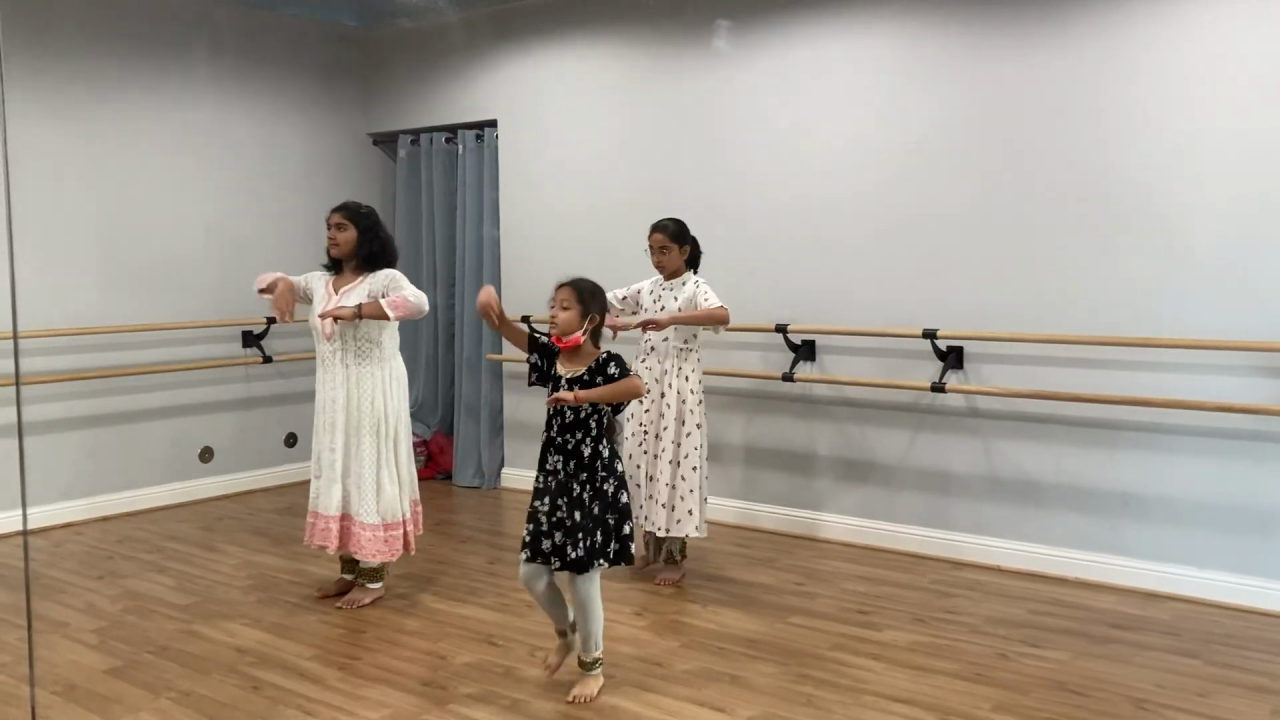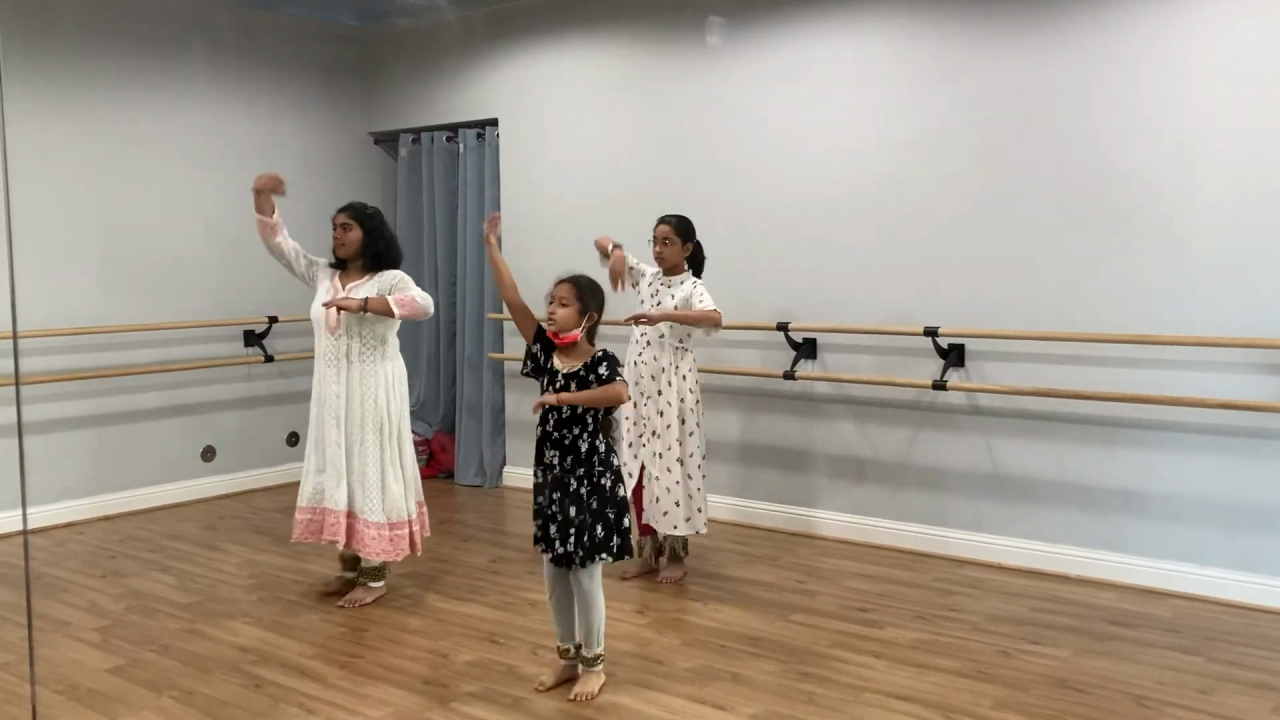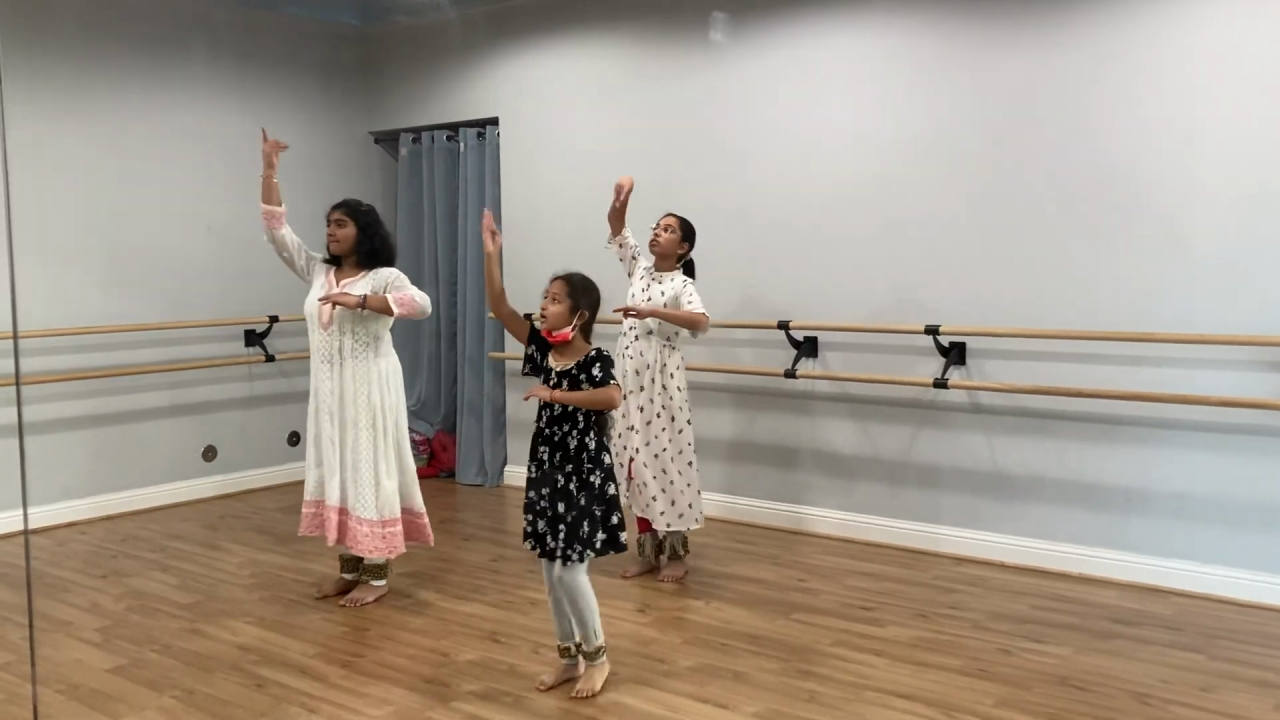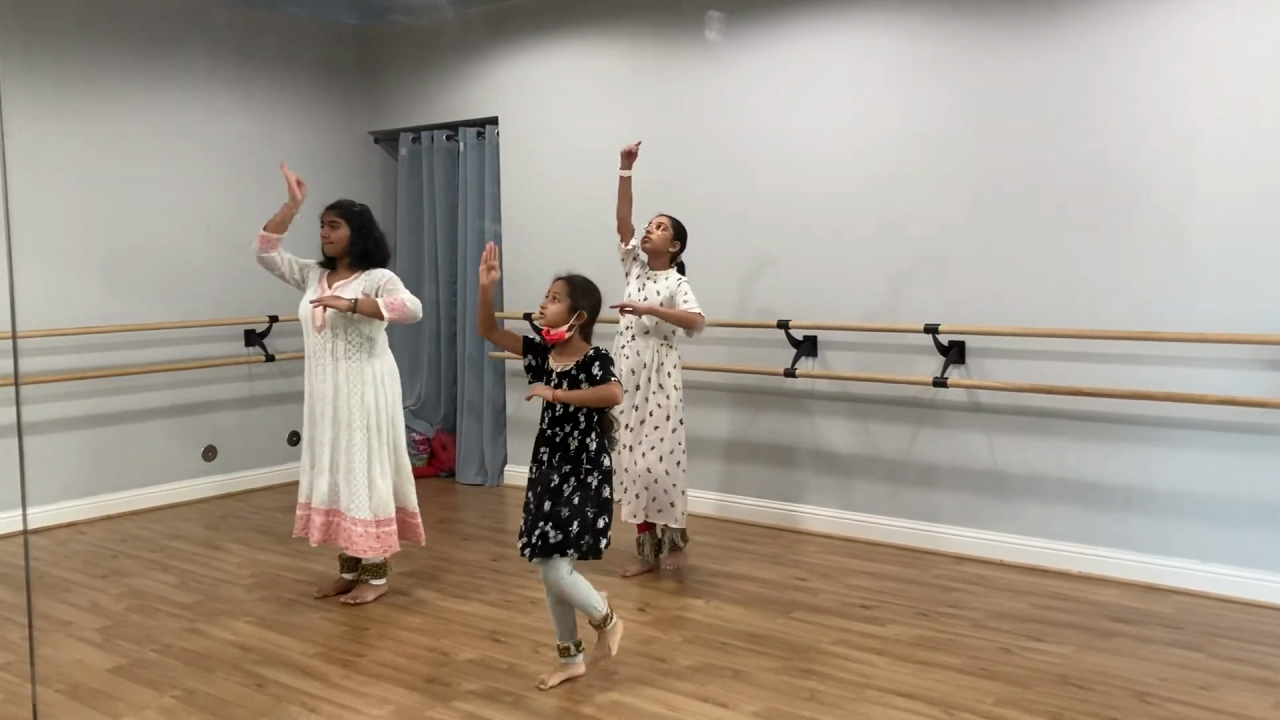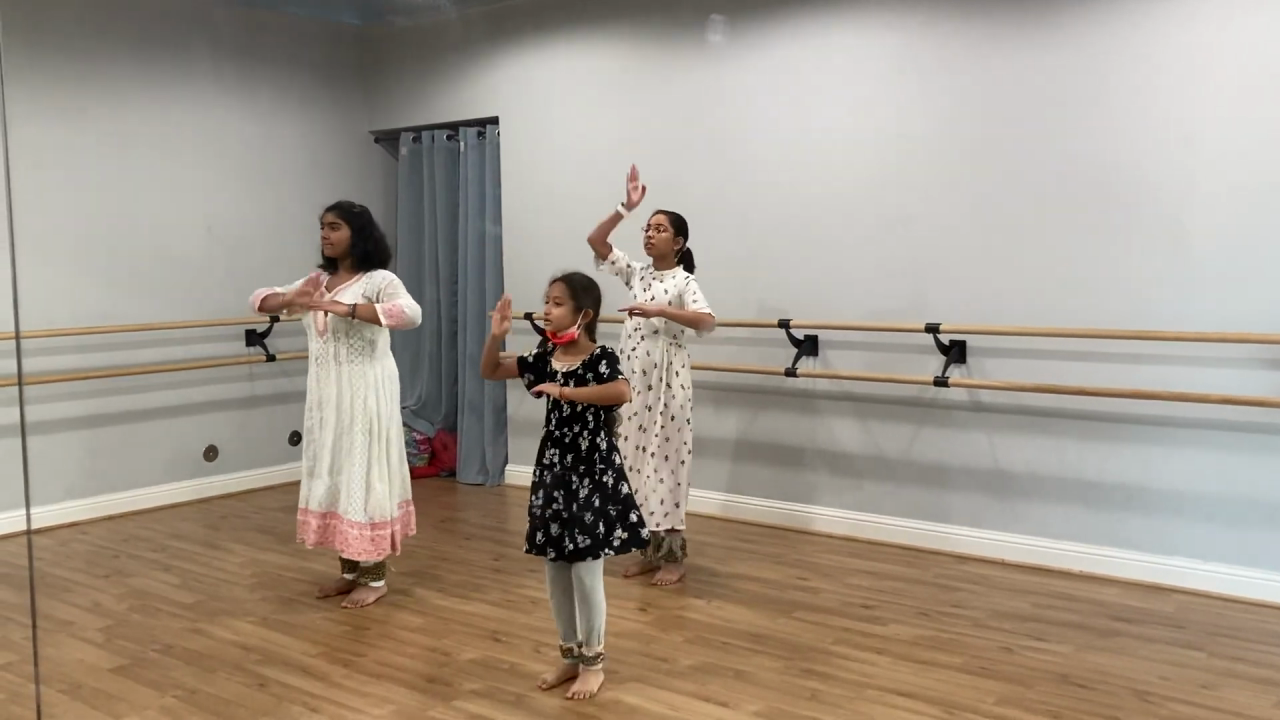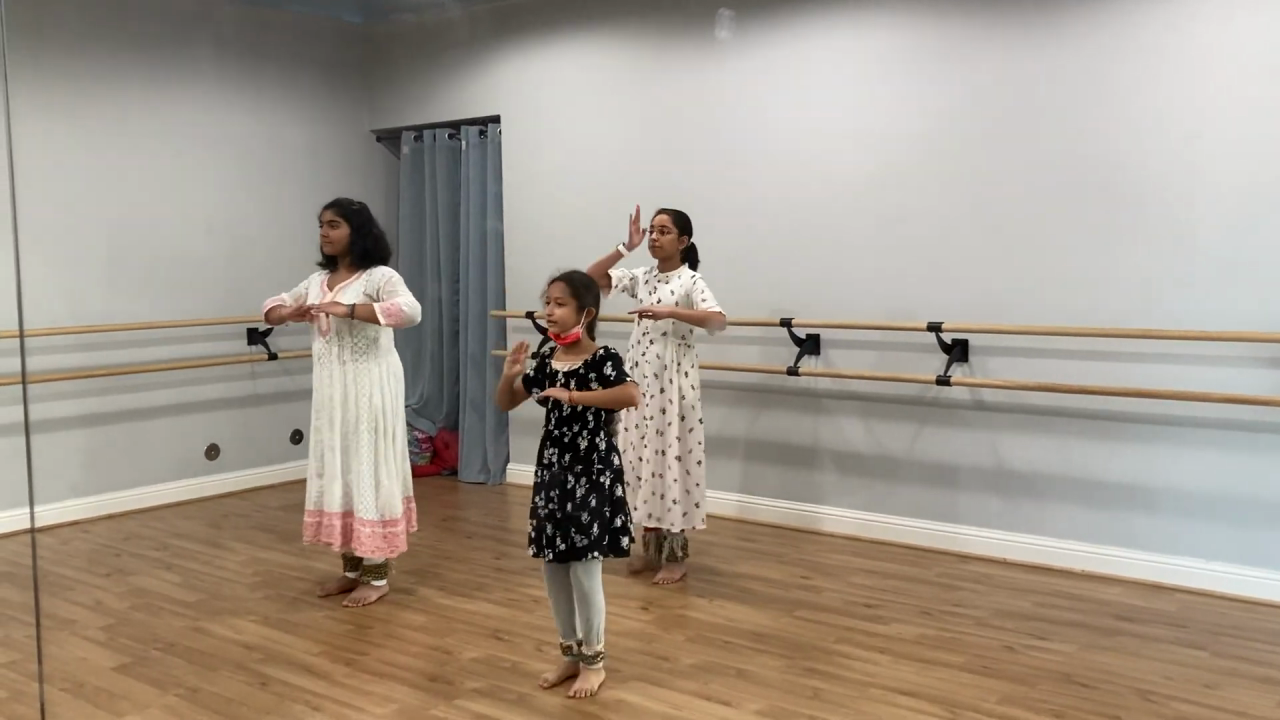
dt=0.3s
person 1, frame 1
left shoulder: (606, 363)
right shoulder: (548, 354)
left elbow: (637, 387)
right elbow: (503, 326)
left wrist: (579, 395)
right wrist: (491, 303)
left hip: (594, 482)
right hip: (553, 478)
left knee: (583, 580)
right knee: (533, 574)
left ankle: (591, 668)
right ankle: (566, 629)
person 1, frame 2
left shoulder: (602, 362)
right shoulder: (543, 350)
left elbow: (621, 394)
right elbow: (513, 303)
left wrist: (562, 397)
right wrist: (493, 249)
left hip: (591, 478)
right hip: (551, 476)
left knee: (584, 577)
right knee: (554, 575)
left ankle: (593, 665)
right ankle: (568, 657)
person 1, frame 3
left shoulder: (595, 360)
right shoulder: (539, 347)
left elbow: (613, 398)
right elbow: (499, 307)
left wrist: (555, 394)
right wrist: (491, 254)
left hip: (583, 474)
right hip: (546, 472)
left knee: (569, 571)
right knee: (551, 571)
left ankle: (596, 657)
right ankle: (569, 657)
person 1, frame 4
left shoulder: (595, 359)
right shoulder: (542, 352)
left elbow: (613, 394)
right elbow: (487, 331)
left wrist: (557, 394)
right wrist: (486, 287)
left hip: (583, 475)
right hip: (547, 470)
left knee: (557, 570)
right knee: (547, 568)
left ankle: (606, 619)
right ankle: (570, 657)
person 1, frame 5
left shoulder: (601, 357)
right shoulder: (543, 357)
left elbow: (622, 392)
right elbow: (489, 372)
left wrist: (564, 391)
right wrist: (496, 335)
left hip: (593, 472)
right hip: (553, 469)
left knee: (585, 571)
right knee: (556, 570)
left ankle: (593, 663)
right ankle: (570, 657)
person 1, frame 6
left shoulder: (603, 358)
right shoulder: (545, 359)
left elbow: (631, 395)
right elbow: (506, 404)
left wrist: (572, 396)
right wrist: (511, 375)
left hip: (592, 472)
right hip: (553, 469)
left knee: (584, 571)
right knee: (553, 568)
left ankle: (593, 662)
right ankle: (570, 655)
person 2, frame 1
left shoulder: (385, 279)
right shoulder: (319, 282)
left elbow: (418, 303)
right elbow: (269, 281)
left wrist: (357, 311)
right wrist: (281, 285)
left hip: (373, 394)
right hip: (334, 396)
left knee: (370, 474)
right knee: (337, 474)
left ankle: (373, 578)
right ankle: (349, 571)
person 2, frame 2
left shoulder: (390, 281)
right shoulder: (321, 275)
left elbow: (424, 306)
right elbow: (277, 242)
left wrist: (363, 305)
right wrist: (261, 197)
left hip: (374, 395)
right hip: (332, 397)
left knee: (372, 478)
right knee: (335, 477)
left ankle: (374, 578)
right ankle: (350, 567)
person 2, frame 3
left shoulder: (385, 277)
right shoulder: (316, 272)
left elbow: (421, 305)
right elbow: (276, 230)
left wrist: (359, 301)
right wrist: (269, 168)
left hip: (369, 391)
right hip: (328, 392)
left knee: (369, 474)
right knee: (334, 475)
left ankle: (376, 576)
right ankle: (349, 570)
person 2, frame 4
left shoulder: (377, 277)
right shoulder: (313, 274)
left elbow: (410, 308)
right elbow: (266, 253)
left wrist: (350, 303)
right wrist: (291, 207)
left hip: (365, 391)
right hip: (325, 393)
left knee: (365, 474)
right knee: (333, 473)
left ankle: (375, 573)
right ankle: (348, 569)
person 2, frame 5
left shoulder: (380, 280)
right shoulder: (317, 283)
left elbow: (411, 314)
right elbow: (260, 301)
left wrist: (350, 309)
right wrist: (292, 300)
left hip: (366, 392)
right hip: (326, 394)
left knee: (363, 475)
right knee: (332, 474)
left ankle: (375, 576)
right ankle: (350, 569)
person 2, frame 6
left shoulder: (380, 277)
right shoulder: (317, 281)
left elbow: (410, 311)
right elbow: (271, 307)
left wrist: (349, 310)
right wrist: (290, 313)
left hip: (370, 390)
right hip: (330, 393)
left knee: (369, 471)
right knee: (334, 472)
left ankle: (377, 576)
right ankle: (352, 568)
person 3, frame 1
left shoulder: (695, 288)
right shoulder: (645, 289)
left elbow: (722, 316)
left wrist: (671, 319)
right wrist: (610, 320)
left hip: (679, 383)
right hip: (646, 382)
left knee: (675, 463)
right knee: (643, 461)
left ankle: (674, 556)
right ankle: (651, 542)
person 3, frame 2
left shoulder: (691, 287)
right shoulder: (646, 276)
left elbow: (714, 318)
right elbow: (604, 245)
left wrist: (664, 315)
right wrist: (615, 257)
left hip: (673, 385)
right hip: (638, 383)
left knee: (669, 463)
right knee: (638, 465)
left ankle: (675, 555)
right ankle: (648, 550)
person 3, frame 3
left shoulder: (682, 285)
right shoulder: (638, 267)
left elbow: (701, 322)
right elbow: (616, 226)
left wrist: (653, 312)
right wrist: (621, 196)
left hip: (662, 380)
right hip: (630, 379)
left knee: (664, 460)
right knee: (636, 464)
left ankle: (676, 553)
right ankle: (648, 550)
person 3, frame 4
left shoulder: (676, 284)
right shoulder: (634, 269)
left elbow: (697, 323)
right elbow: (622, 221)
left wrist: (650, 310)
right wrist: (626, 172)
left hip: (659, 380)
right hip: (627, 380)
left knee: (659, 461)
right knee: (633, 463)
left ankle: (673, 543)
right ankle: (647, 550)
person 3, frame 5
left shoulder: (684, 281)
right shoulder: (635, 273)
left elbow: (707, 322)
right elbow: (595, 240)
left wrist: (659, 311)
right wrist: (626, 207)
left hip: (667, 379)
right hip: (634, 379)
left knee: (663, 461)
right knee: (637, 461)
left ankle: (673, 556)
right ankle: (650, 551)
person 3, frame 6
left shoulder: (690, 281)
right shoulder: (640, 277)
left elbow: (718, 320)
right elbow: (593, 277)
left wrist: (670, 312)
right wrist: (625, 249)
left hip: (674, 381)
right hip: (640, 380)
left knee: (671, 459)
right knee: (639, 461)
left ankle: (674, 555)
right ankle: (652, 542)
